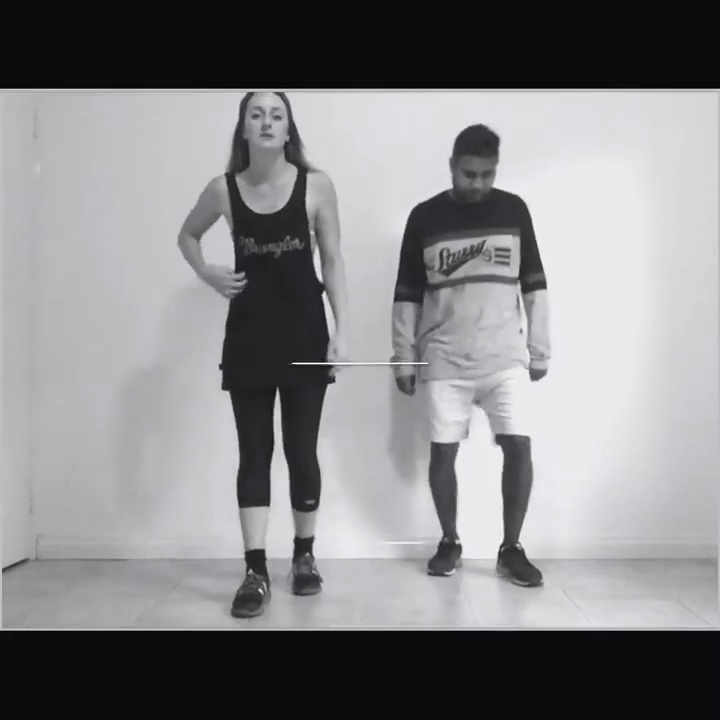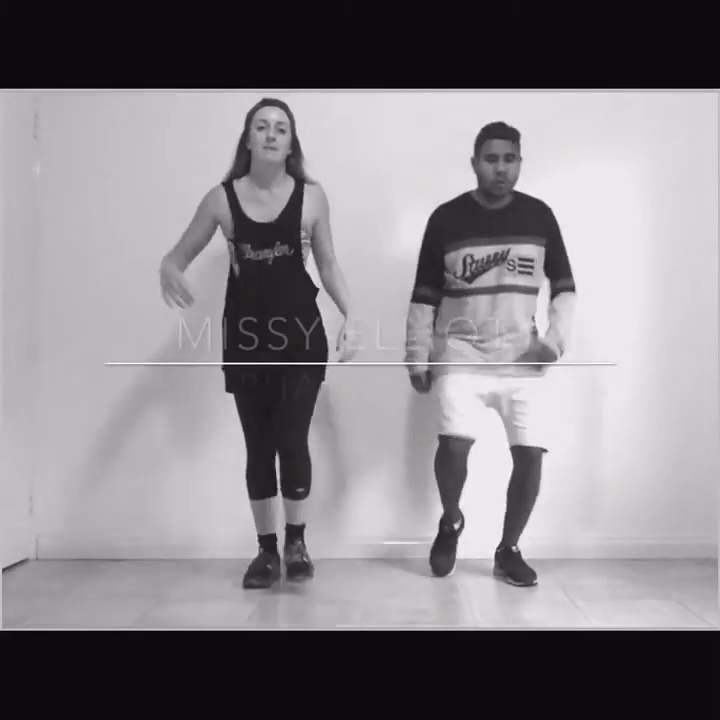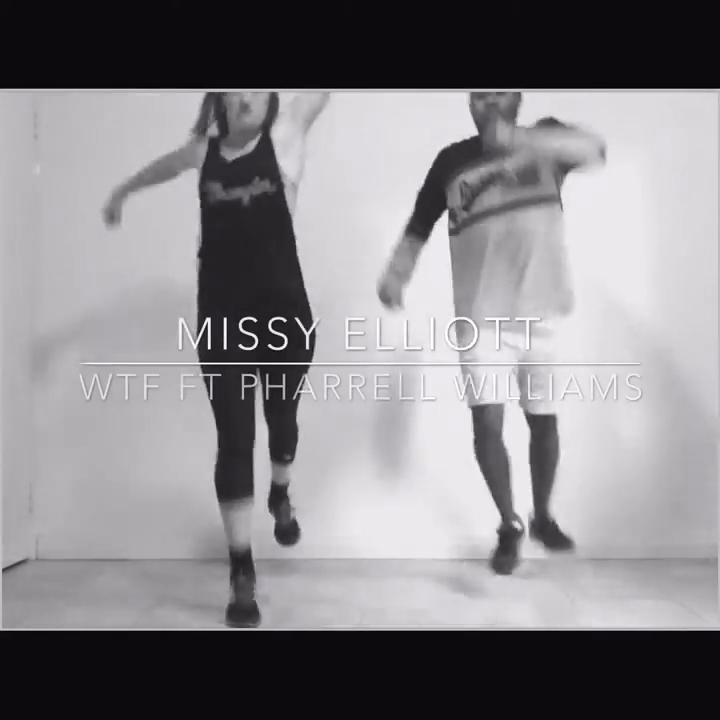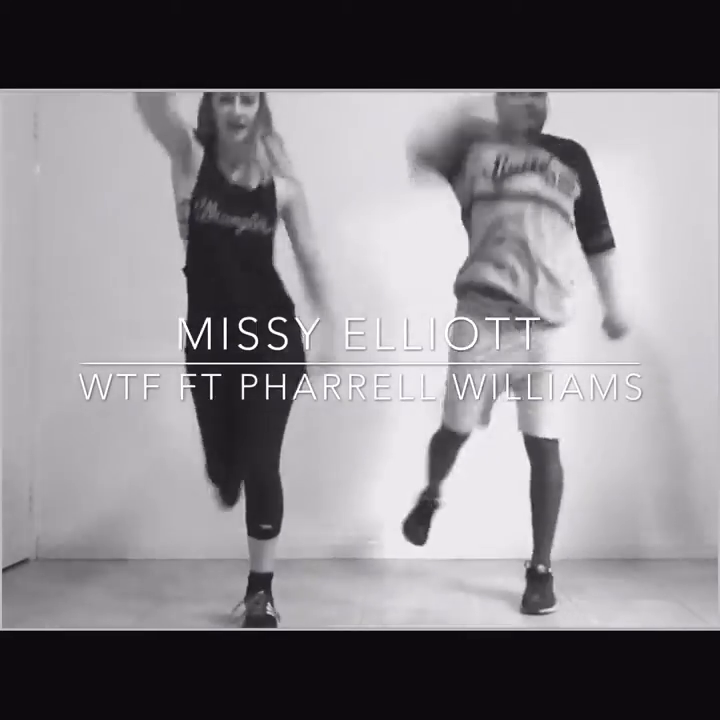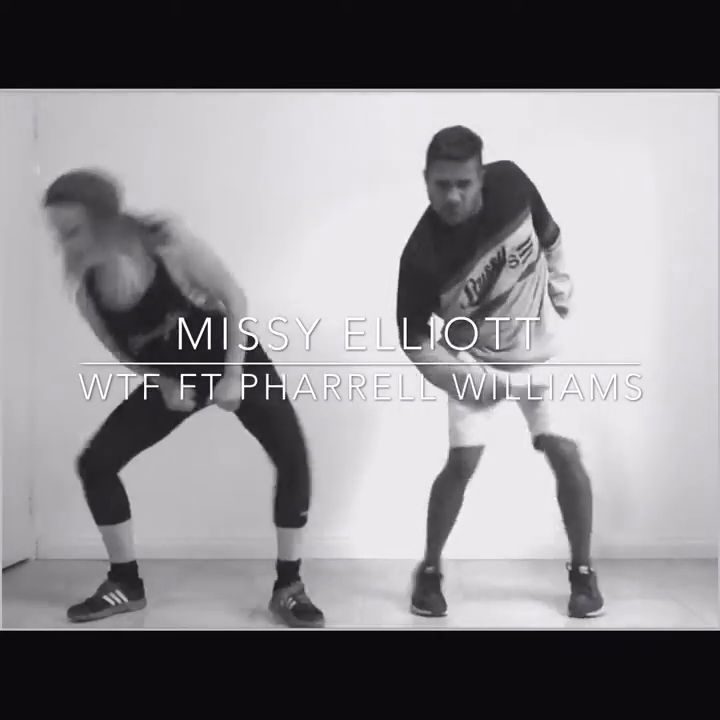
dt=0.7s
person 1, frame 1
left shoulder: (316, 185)
right shoulder: (222, 189)
left elbow: (332, 260)
right elbow: (187, 235)
left wrist: (341, 327)
right wrist: (208, 274)
left hip: (304, 334)
right hip: (248, 335)
left knee: (302, 450)
right knee: (254, 451)
left ankle: (303, 554)
right ankle: (256, 571)
person 1, frame 2
left shoulder: (311, 195)
right shoulder: (221, 197)
left elbow: (327, 264)
right elbow: (180, 254)
left wrist: (346, 316)
right wrist: (169, 275)
left hip: (300, 332)
right hip: (245, 335)
left knee: (291, 440)
right knee: (258, 446)
left ankle: (296, 542)
right ankle: (267, 547)
person 1, frame 3
left shoulder: (284, 136)
right shoulder: (205, 149)
left elbow: (320, 93)
right elbow: (167, 164)
right wrist: (123, 189)
left hip: (283, 308)
right hip: (223, 312)
left knee: (281, 418)
right knee: (234, 436)
left ankle: (281, 494)
right ankle: (242, 568)
person 1, frame 4
left shoulder: (281, 174)
right shoulder: (192, 154)
left elbow: (306, 253)
right elbow: (151, 107)
left wrist: (327, 315)
left hip: (273, 336)
right hip: (209, 336)
left knee: (261, 462)
right knee: (221, 464)
left ankle: (259, 591)
right ankle: (233, 483)
person 1, frame 5
left shoulder: (170, 245)
right shoulder: (88, 292)
left elbow: (234, 297)
right elbow: (122, 349)
left wrist: (235, 371)
right wrist: (162, 382)
left hip: (236, 362)
right hip: (170, 379)
left knee: (292, 455)
right knee: (94, 462)
left ankle: (288, 584)
right ankle: (125, 581)
person 2, frame 1
left shoulder: (514, 209)
right shoulder: (424, 217)
left elbow: (535, 285)
right elbow: (407, 295)
left wrist: (539, 350)
right wrist: (404, 358)
left hip: (504, 355)
right hip: (445, 358)
left knee: (518, 446)
right knee: (442, 452)
left ankle: (511, 549)
right ankle: (449, 542)
person 2, frame 2
left shoulder: (538, 215)
right shoulder: (445, 218)
left elbow: (564, 285)
right elbow: (424, 294)
left wrist: (557, 336)
right wrist: (418, 354)
left hip: (522, 361)
right hip: (463, 358)
left knee: (529, 457)
right knee: (453, 445)
left ankle: (508, 550)
right ankle: (451, 522)
person 2, frame 3
left shoulder: (545, 139)
right shoulder: (452, 160)
left elbow: (593, 150)
right elbow: (420, 225)
left wrist: (525, 141)
right wrist: (395, 274)
left hip: (540, 307)
right hip: (480, 314)
left knee: (544, 420)
right knee: (488, 421)
left ankle: (542, 516)
right ankle: (509, 524)
person 2, frame 4
left shoulder: (570, 155)
right shoulder: (478, 147)
left elbow: (598, 237)
right elbow: (422, 156)
left wrist: (612, 302)
right wrist: (461, 123)
left hip: (543, 323)
right hip: (483, 316)
left knee: (544, 446)
right knee: (456, 431)
left ankle: (541, 569)
right ankle: (429, 498)
person 2, frame 5
left shoulder: (511, 181)
right shoulder: (421, 255)
left elbow: (550, 239)
right elbow: (415, 342)
left wrist: (561, 295)
right wrist: (479, 380)
left hip: (538, 350)
right hip: (474, 362)
left knee: (564, 454)
right knee: (462, 462)
left ankle: (583, 570)
right ankle: (429, 570)
